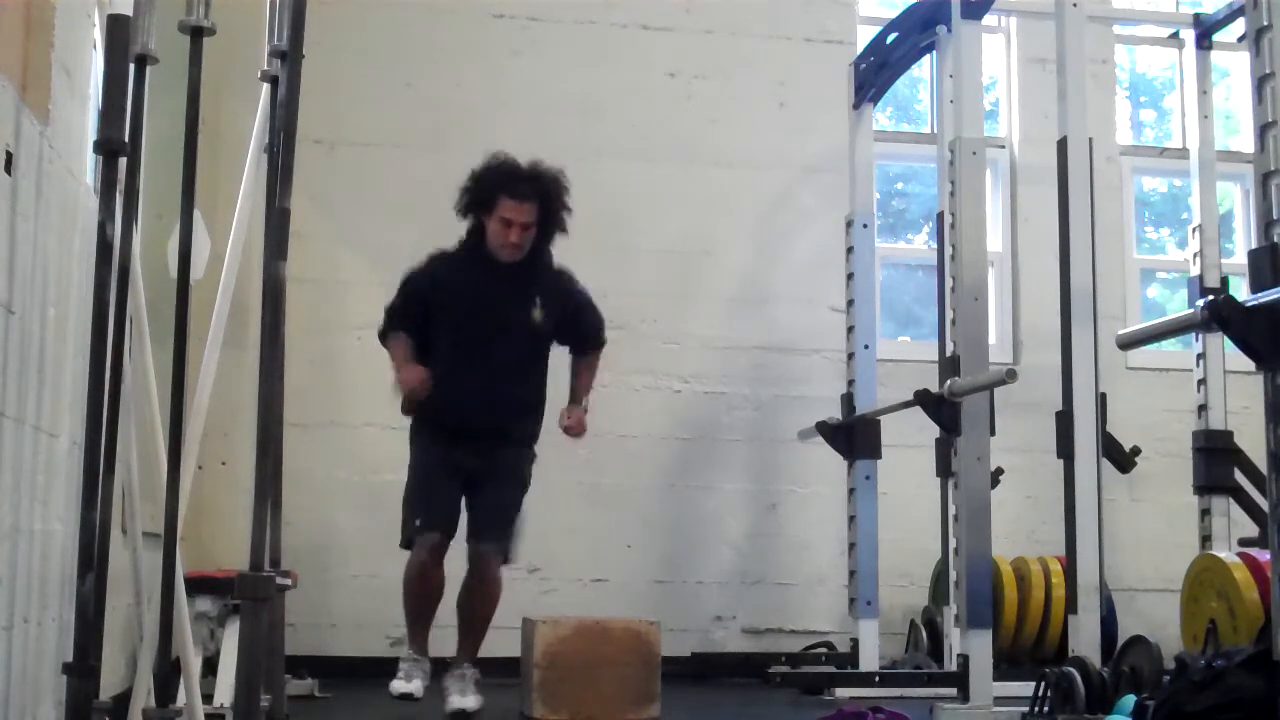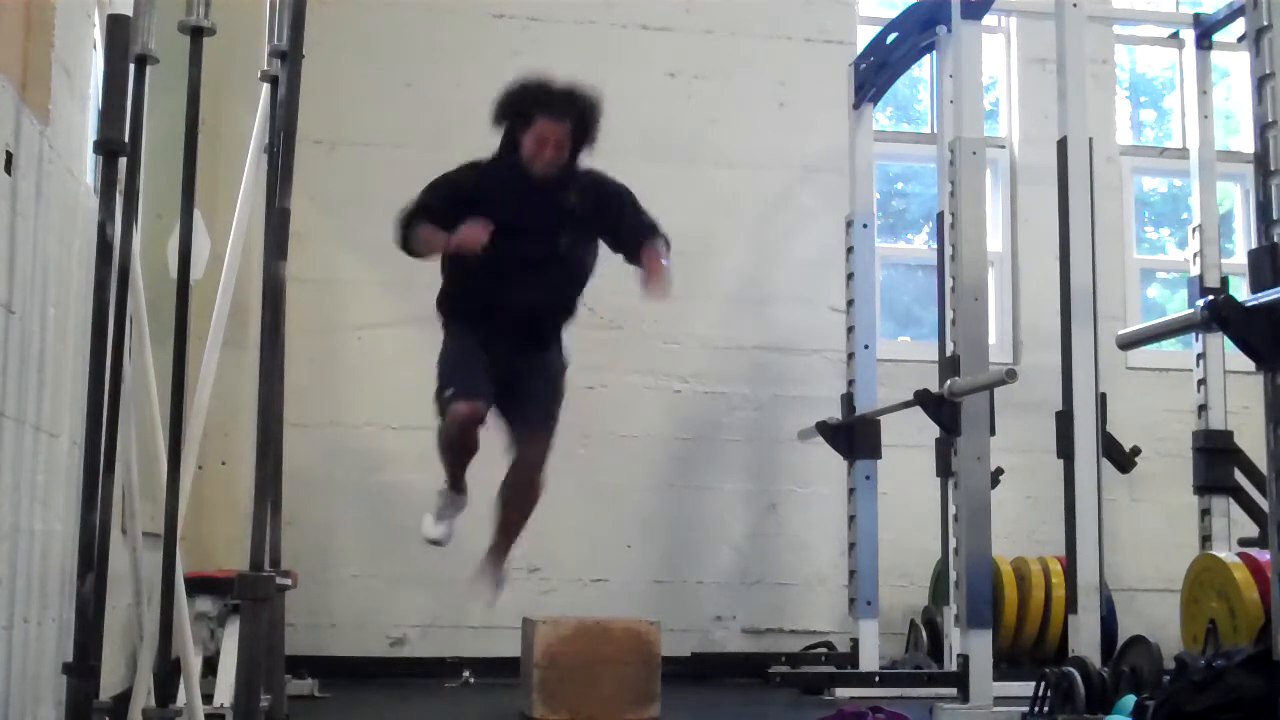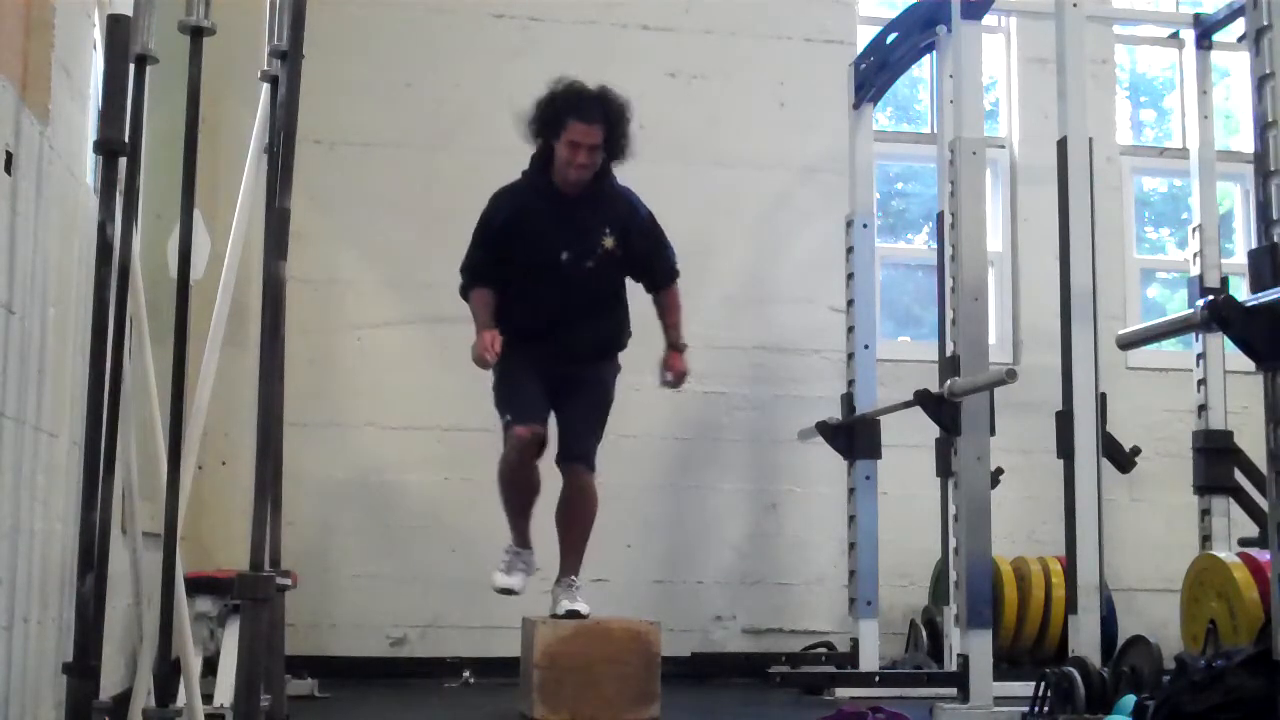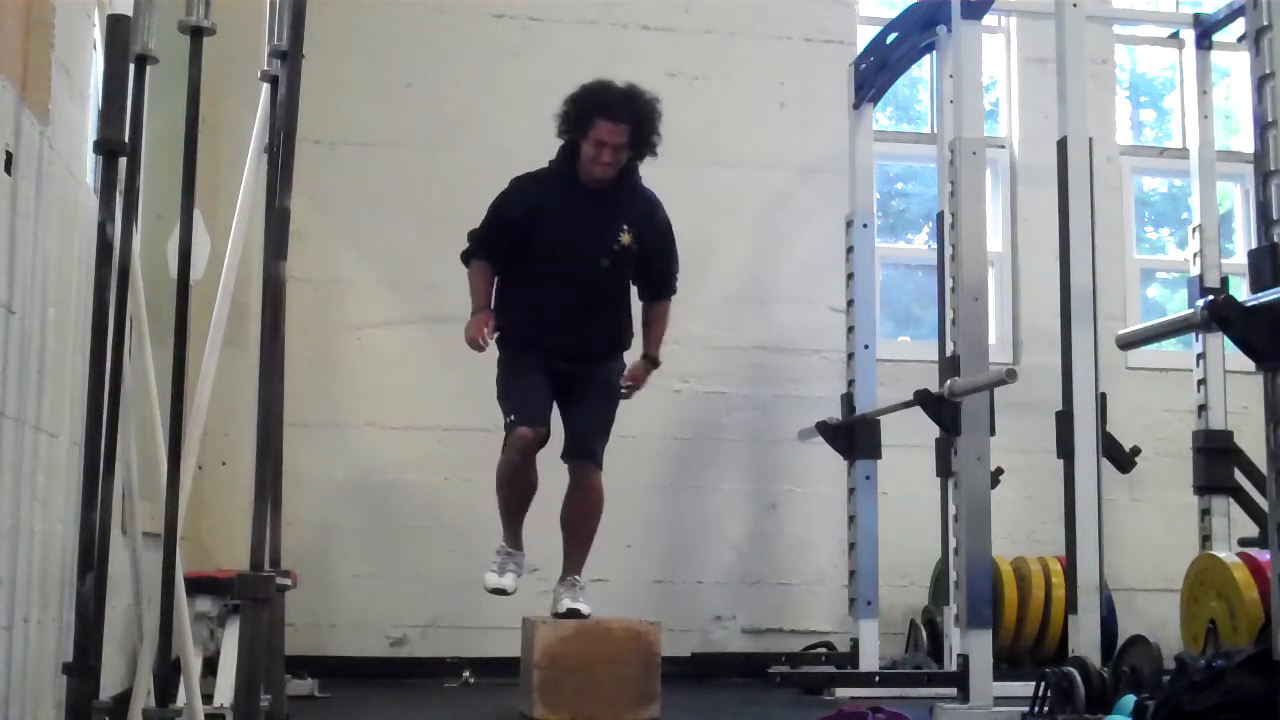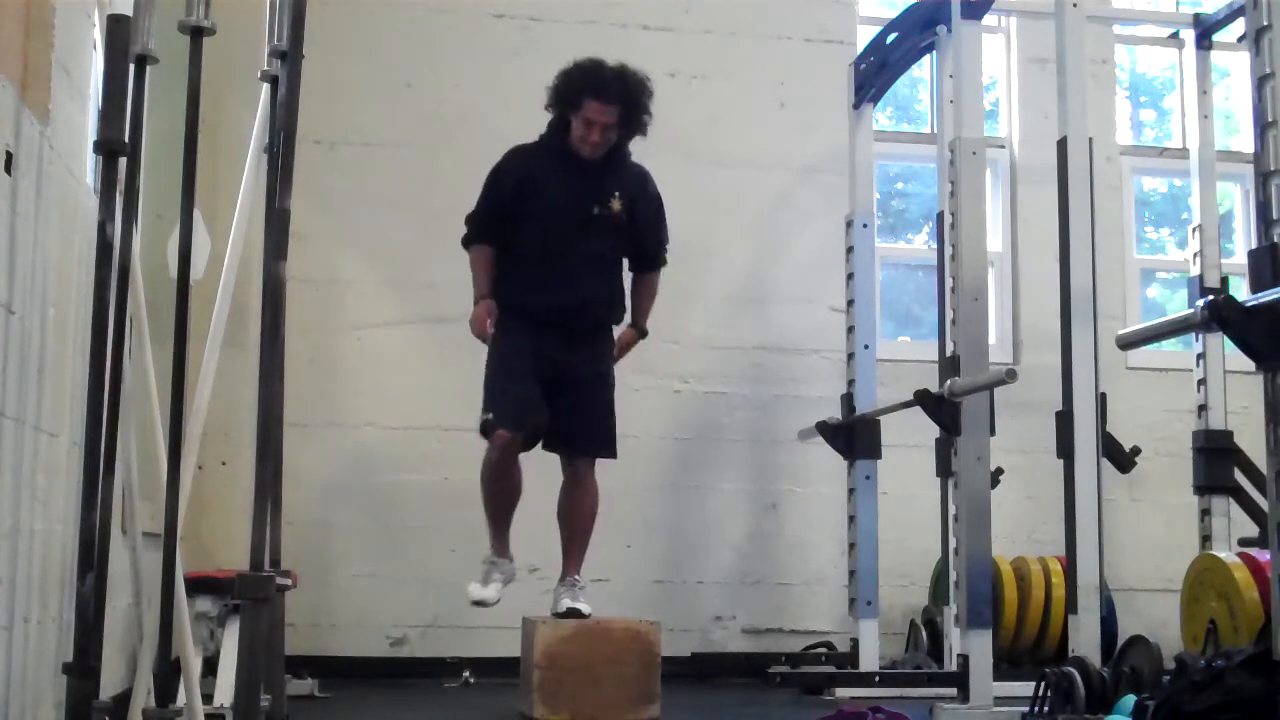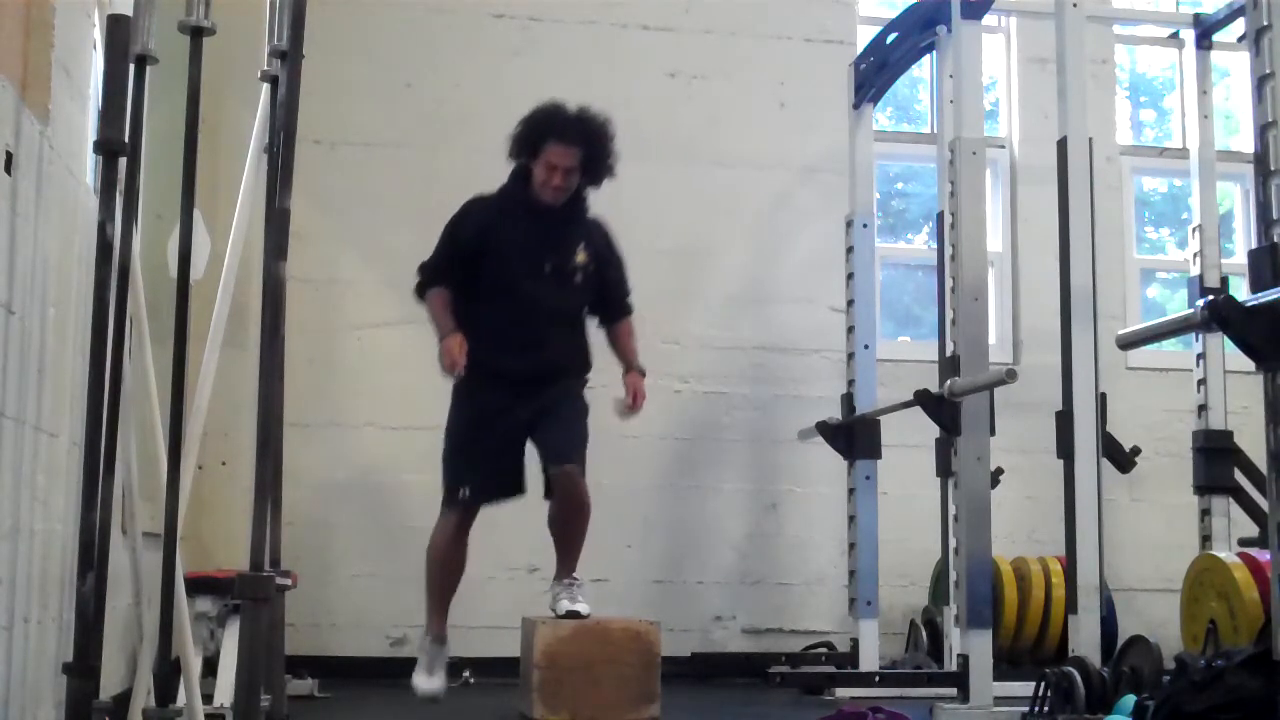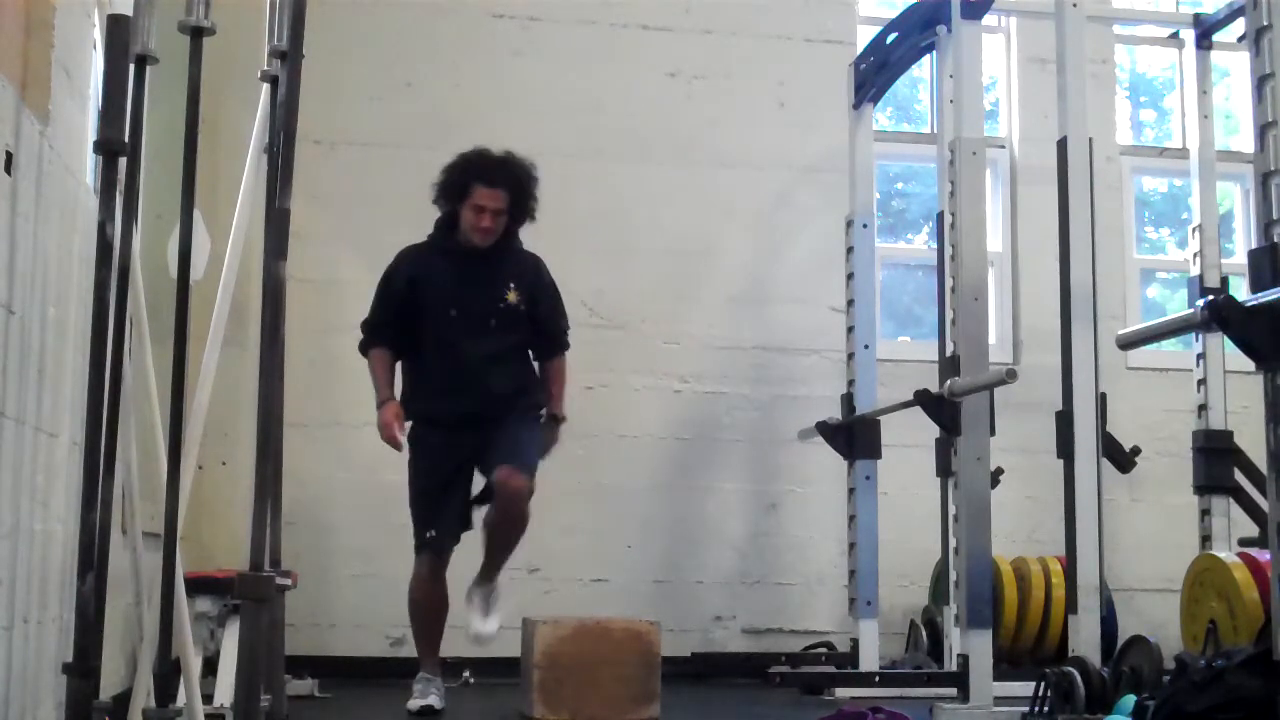
dt=0.4s
person 1, frame 1
left shoulder: (557, 287)
right shoulder: (442, 274)
left elbow: (588, 337)
right elbow: (396, 325)
left wrist: (577, 401)
right wrist: (406, 365)
left hip: (506, 446)
right hip: (440, 437)
left knee: (487, 554)
right knee: (428, 542)
left ankle: (463, 670)
right ankle: (415, 653)
person 1, frame 2
left shoulder: (592, 192)
right shoulder: (477, 182)
left elbow: (644, 233)
right elbow: (412, 230)
left wrist: (654, 264)
right wrist: (448, 242)
left hip: (538, 344)
right hip: (475, 331)
left knee: (532, 455)
right knee: (463, 416)
left ankle: (495, 561)
right ankle: (453, 493)
person 1, frame 3
left shoulder: (623, 209)
right shoulder: (511, 205)
left elbow: (662, 278)
right elbow: (478, 277)
left wrist: (675, 346)
right wrist: (486, 328)
left hip: (592, 361)
right hip: (524, 354)
left knee: (578, 467)
right knee: (522, 437)
left ankle: (568, 583)
right ankle: (519, 548)
person 1, frame 4
left shoulder: (644, 210)
right shoulder: (532, 192)
left elbow: (658, 289)
right elbow: (483, 251)
left wrist: (649, 355)
right wrist: (482, 309)
left hip: (598, 360)
right hip: (527, 347)
left knee: (586, 466)
right knee: (524, 438)
left ankle: (571, 583)
right ankle: (511, 548)
person 1, frame 5
left shoulder: (635, 183)
right shoulder: (523, 165)
left elbow: (648, 261)
right elbow: (482, 234)
left wrist: (637, 324)
right wrist: (484, 297)
left hip: (588, 341)
right hip: (520, 331)
left knee: (581, 462)
right knee: (505, 440)
left ankle: (570, 583)
right ankle: (499, 556)
person 1, frame 6
left shoulder: (591, 236)
right shoulder: (483, 216)
left elbow: (615, 308)
right elbow: (436, 279)
left wrist: (632, 368)
right wrist: (449, 333)
left hip: (558, 383)
right hip: (487, 383)
left knee: (570, 479)
right knee: (457, 512)
left ankle: (566, 582)
right ankle: (433, 646)
person 1, frame 7
left shoulder: (528, 271)
right shoulder: (416, 265)
left elbow: (552, 348)
right elbow: (380, 338)
left wrist: (553, 414)
right wrist: (387, 399)
left hip: (508, 415)
right hip: (436, 425)
left knee: (512, 487)
right knee: (431, 556)
left ankle: (486, 585)
right ankle: (429, 673)
